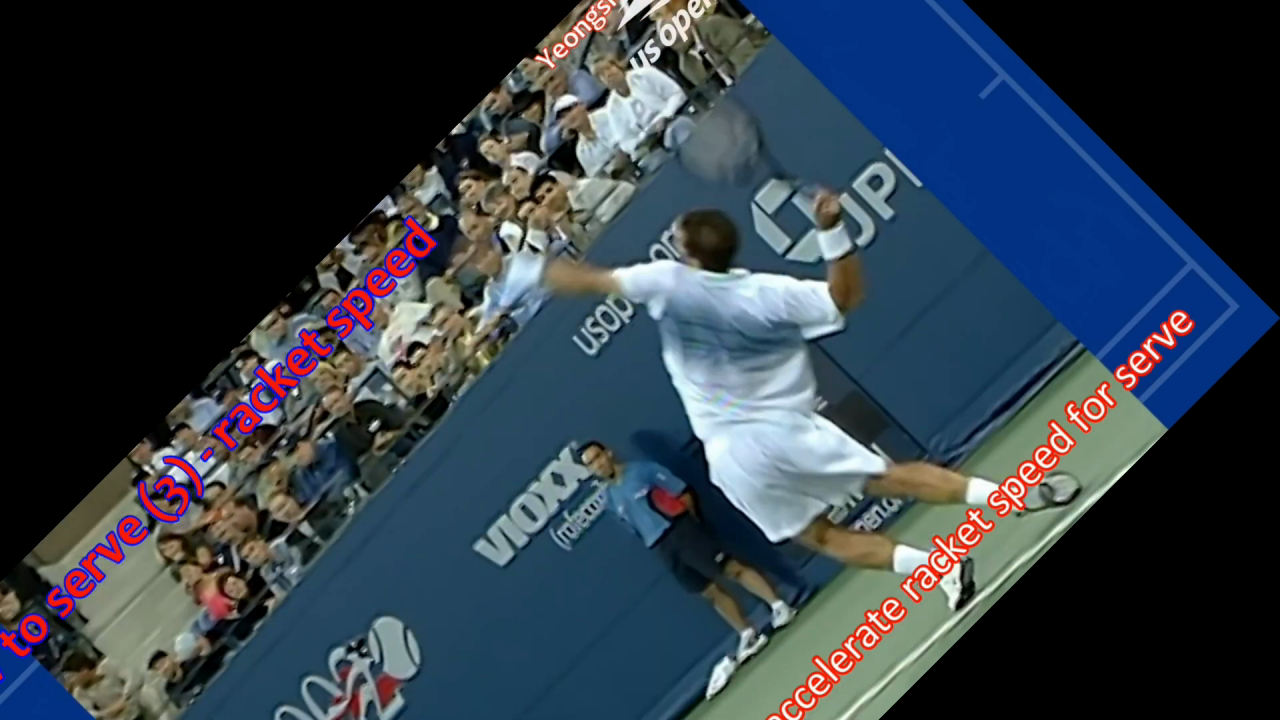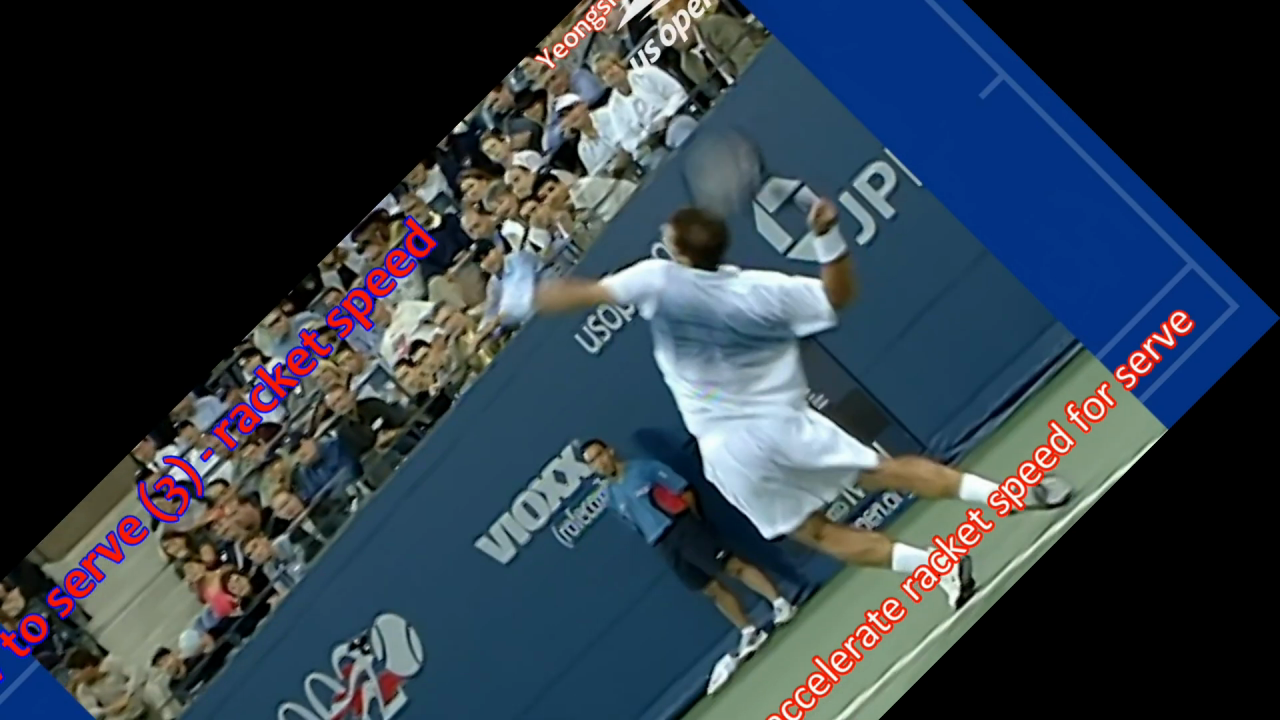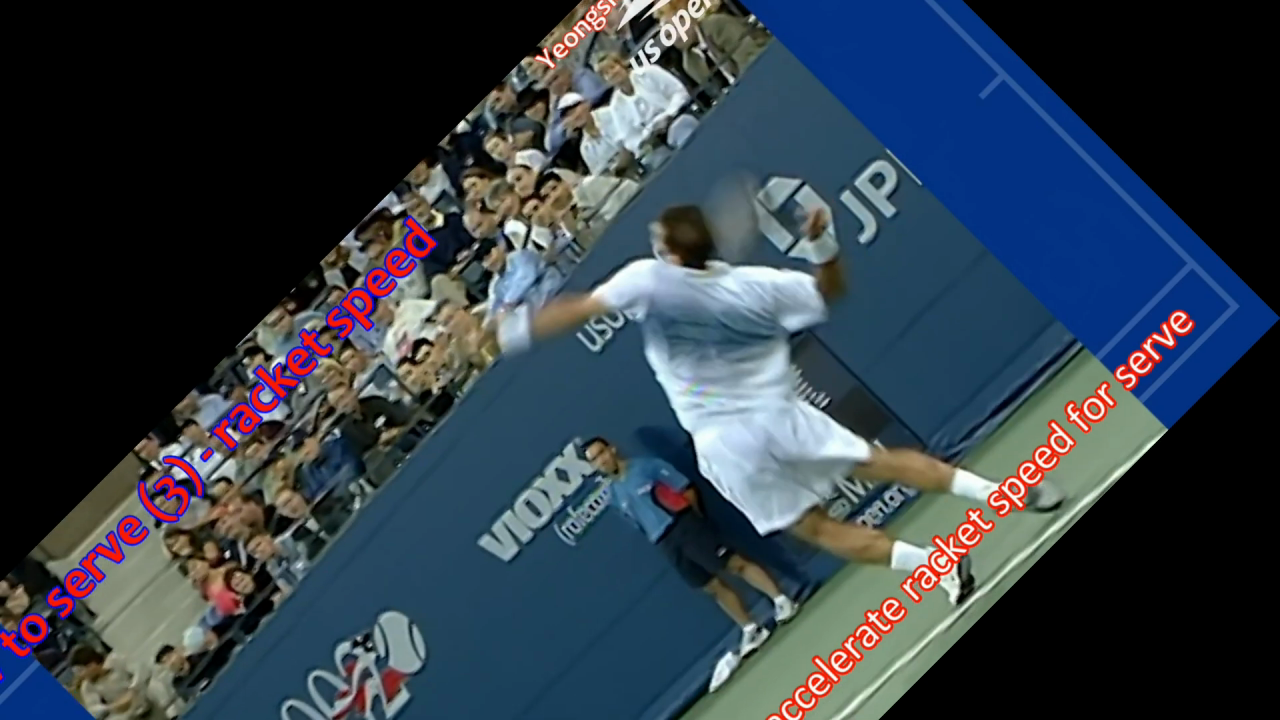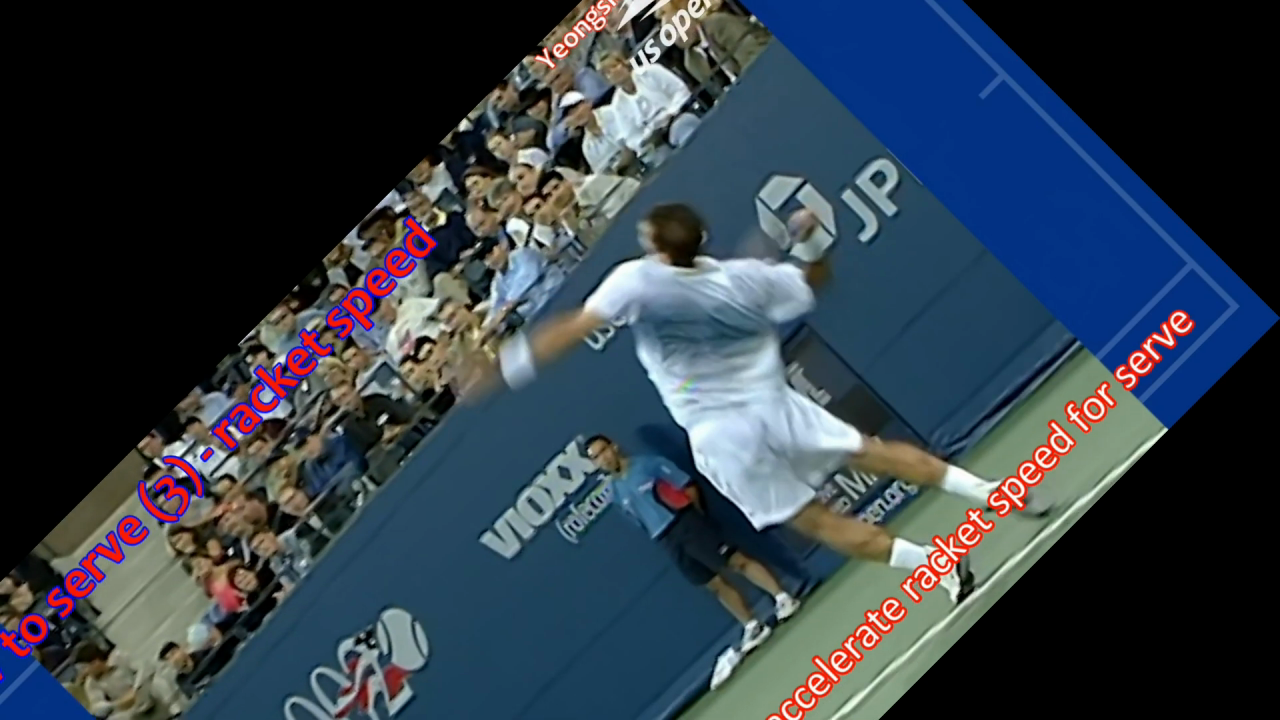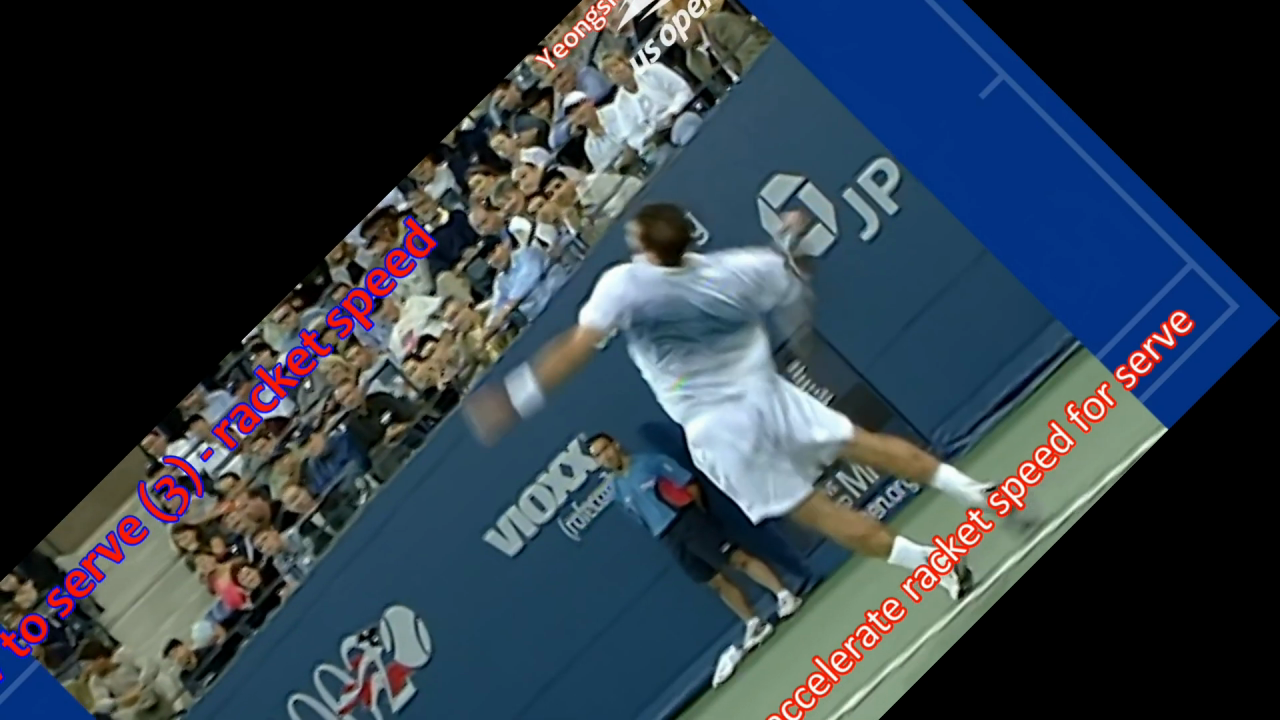
dt=0.3s
person 1, frame 1
left shoulder: (669, 283)
right shoulder: (772, 293)
left elbow: (592, 281)
right elbow: (847, 297)
left wrist: (538, 270)
right wrist: (832, 231)
left hip: (735, 455)
right hip: (792, 430)
left knee: (819, 537)
right knee: (892, 479)
left ankle: (937, 568)
person 1, frame 2
left shoulder: (658, 281)
right shoulder: (764, 289)
left elbow: (582, 294)
right elbow: (840, 295)
left wrist: (519, 294)
right wrist: (826, 234)
left hip: (729, 451)
right hip: (786, 425)
left knee: (816, 534)
right knee: (886, 471)
left ankle: (935, 567)
person 1, frame 3
left shoulder: (648, 280)
right shoulder: (755, 284)
left elbow: (576, 310)
right elbow: (830, 291)
left wrist: (510, 328)
right wrist: (820, 241)
left hip: (725, 446)
right hip: (779, 418)
left knee: (813, 529)
right knee: (882, 462)
left ankle: (936, 566)
right ankle: (1004, 491)
person 1, frame 4
left shoulder: (636, 281)
right shoulder: (744, 276)
left elbow: (571, 330)
right elbow: (814, 284)
left wrist: (503, 365)
right wrist: (807, 241)
left hip: (721, 439)
right hip: (774, 408)
left knee: (813, 522)
right knee: (875, 453)
left ankle: (933, 563)
right ankle: (994, 490)
person 1, frame 5
left shoulder: (625, 284)
right shoulder: (738, 268)
left elbow: (574, 349)
right elbow: (796, 284)
left wrist: (512, 398)
right wrist: (794, 240)
left hip: (717, 432)
right hip: (769, 400)
left knee: (813, 513)
right knee: (868, 446)
left ankle: (932, 563)
right ankle: (981, 493)
person 2, frame 1
left shoulder: (643, 470)
right shoulder: (610, 500)
left elbow: (683, 493)
right elbow: (636, 529)
left wrist: (688, 523)
left hip: (680, 529)
right hip: (664, 549)
left knee: (731, 568)
right knee: (710, 592)
left ankle: (778, 605)
right ankle: (749, 635)
person 2, frame 2
left shoulder: (645, 467)
right shoulder: (612, 497)
left elbow: (685, 491)
right elbow: (637, 526)
left wrist: (691, 521)
left hip: (683, 527)
right hip: (666, 546)
left knee: (733, 566)
right knee: (712, 590)
left ankle: (780, 603)
right ankle: (750, 633)
person 2, frame 3
left shoulder: (646, 466)
right shoulder: (613, 496)
left elbow: (687, 489)
left wrist: (692, 519)
left hip: (684, 526)
right hip: (667, 544)
left knee: (735, 564)
right knee: (714, 588)
left ankle: (781, 601)
right ankle: (752, 632)
person 2, frame 4
left shoulder: (648, 464)
right shoulder: (615, 492)
left elbow: (688, 487)
left wrist: (693, 515)
right wrist: (659, 535)
left hip: (686, 523)
right hip: (669, 542)
left knee: (736, 561)
right knee: (715, 584)
left ankle: (782, 598)
right ankle: (753, 629)
person 2, frame 5
left shoulder: (650, 462)
right shoulder: (618, 489)
left elbow: (691, 485)
left wrist: (696, 516)
right wrist: (663, 534)
left hip: (688, 520)
right hip: (671, 539)
left knee: (738, 559)
right knee: (718, 582)
left ankle: (785, 596)
right ankle: (755, 626)
